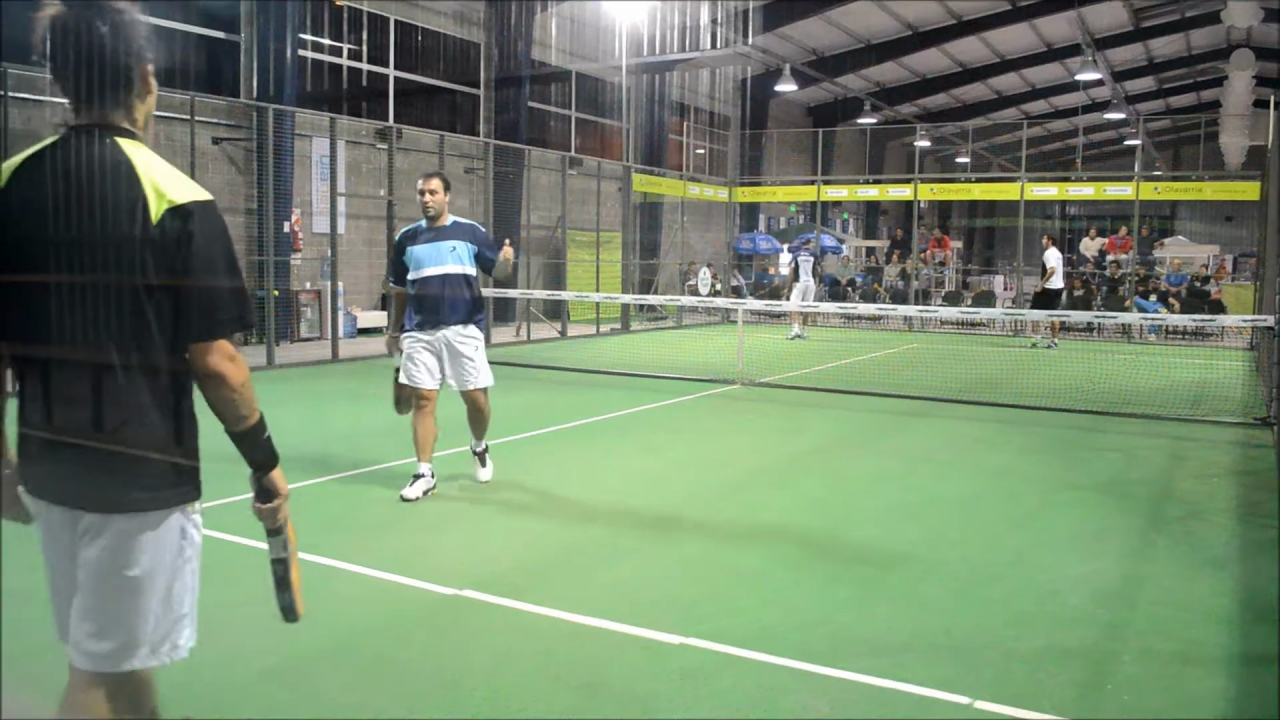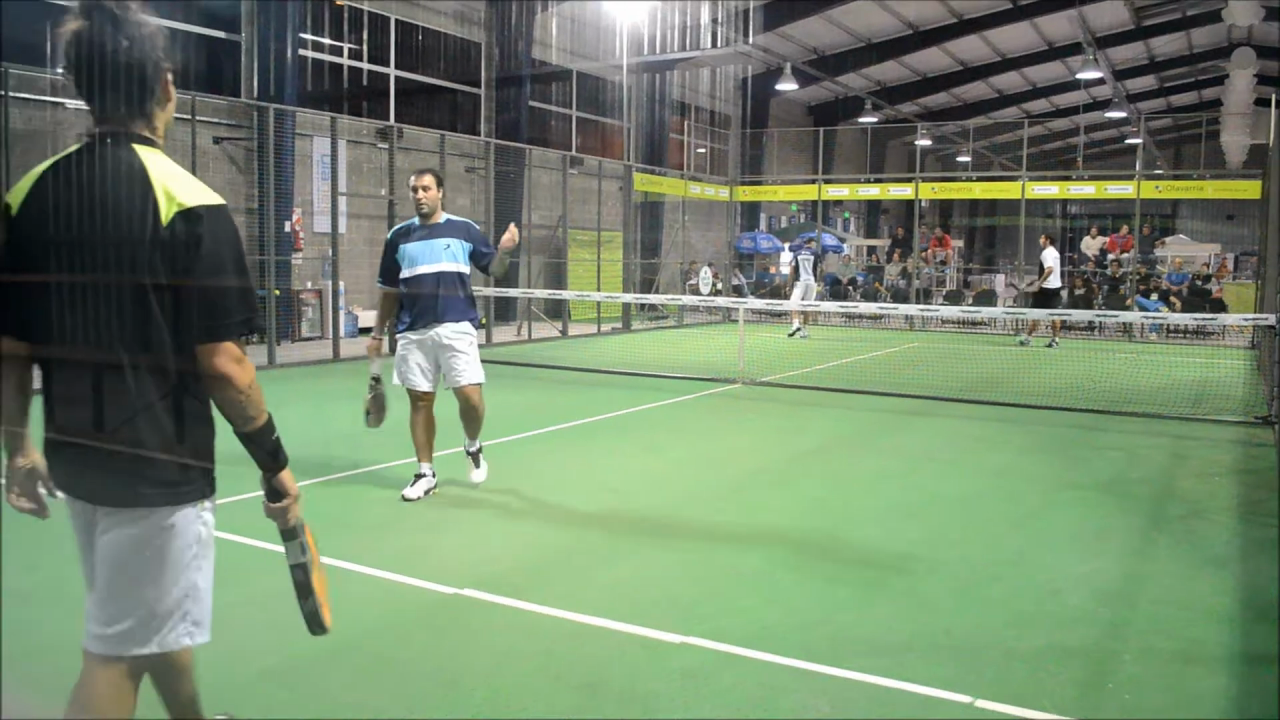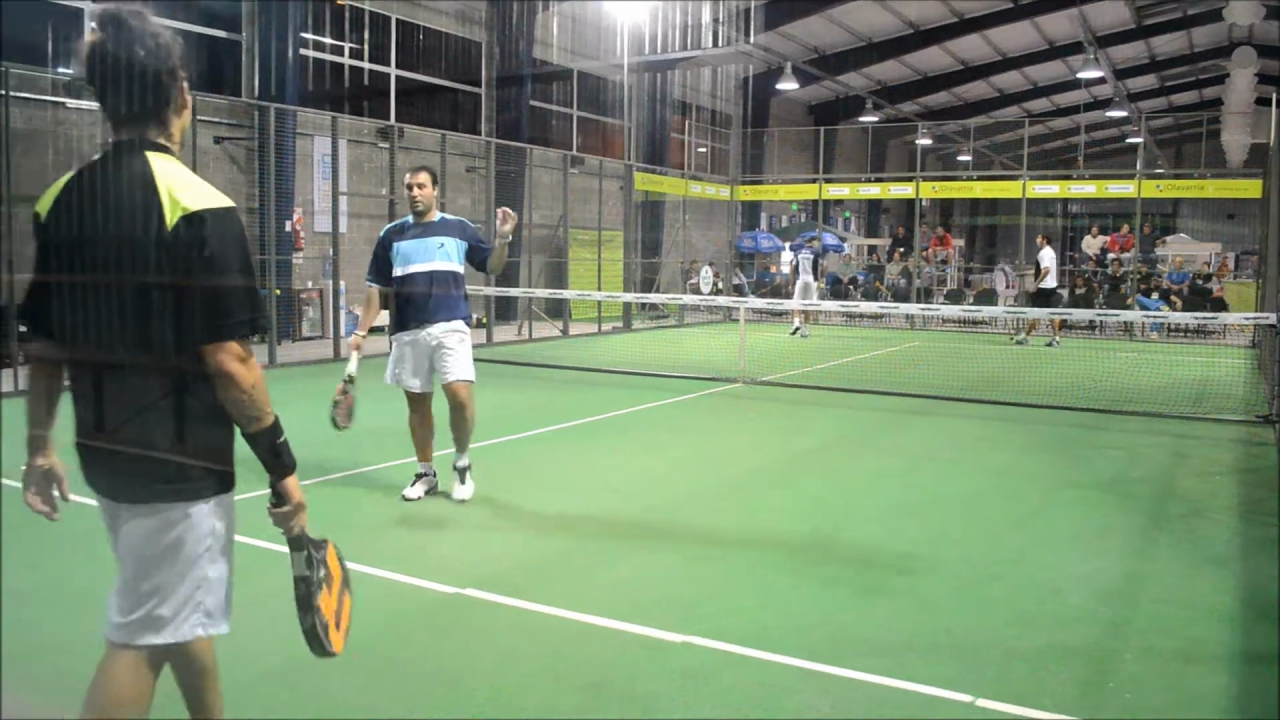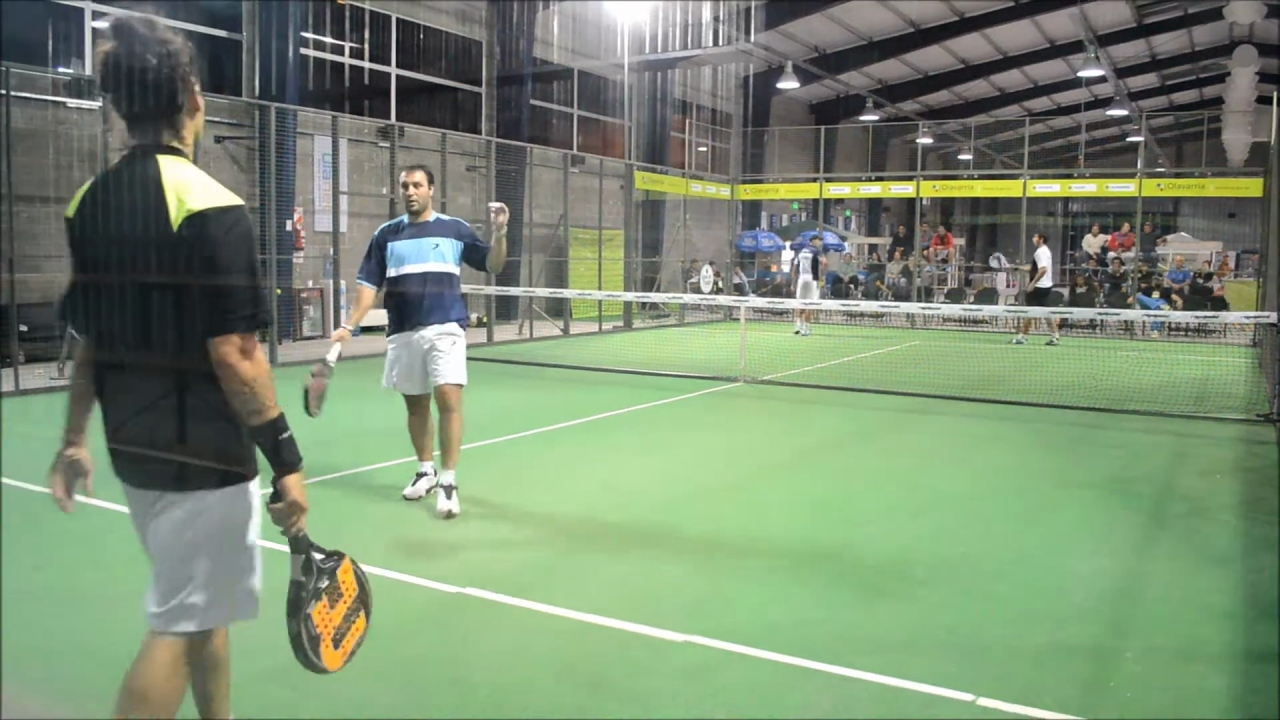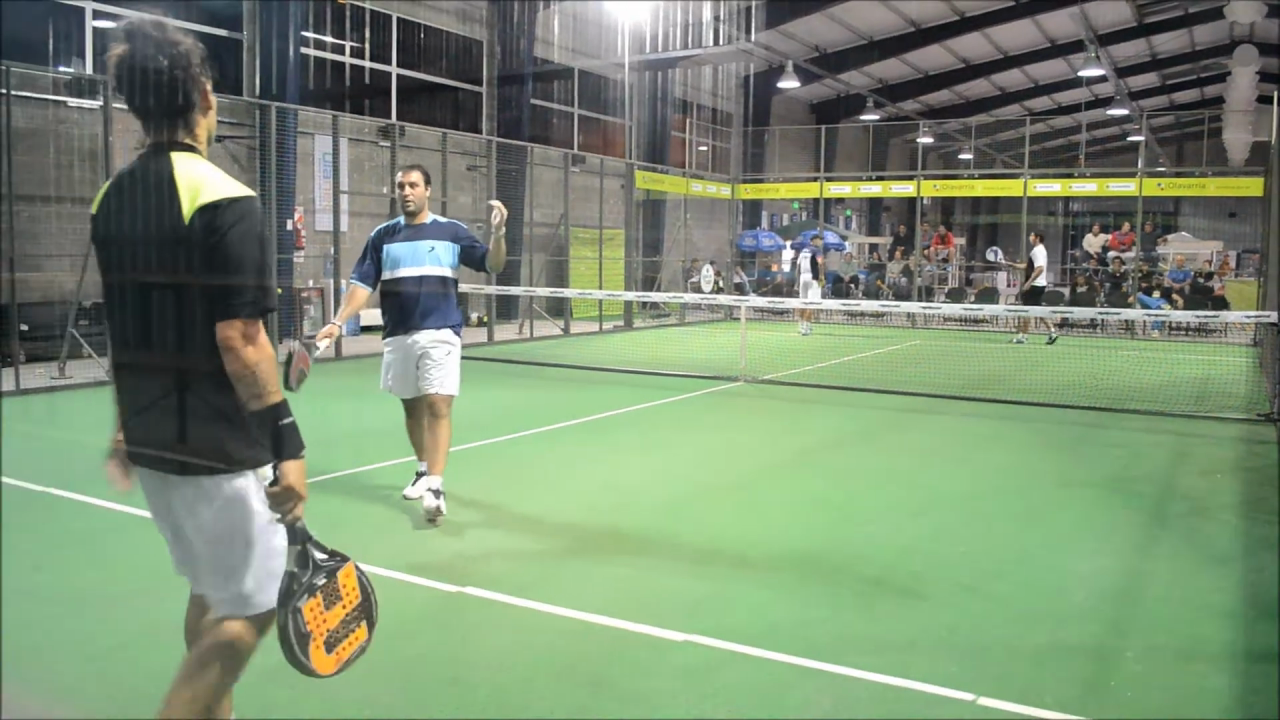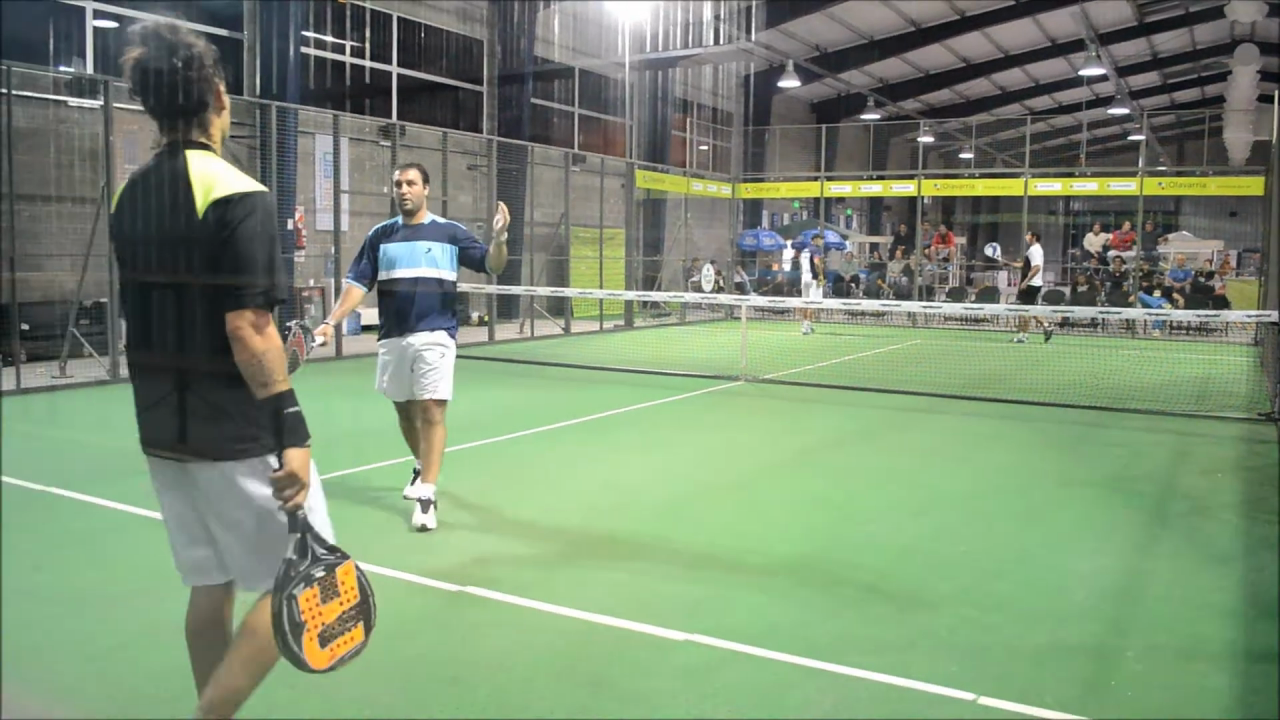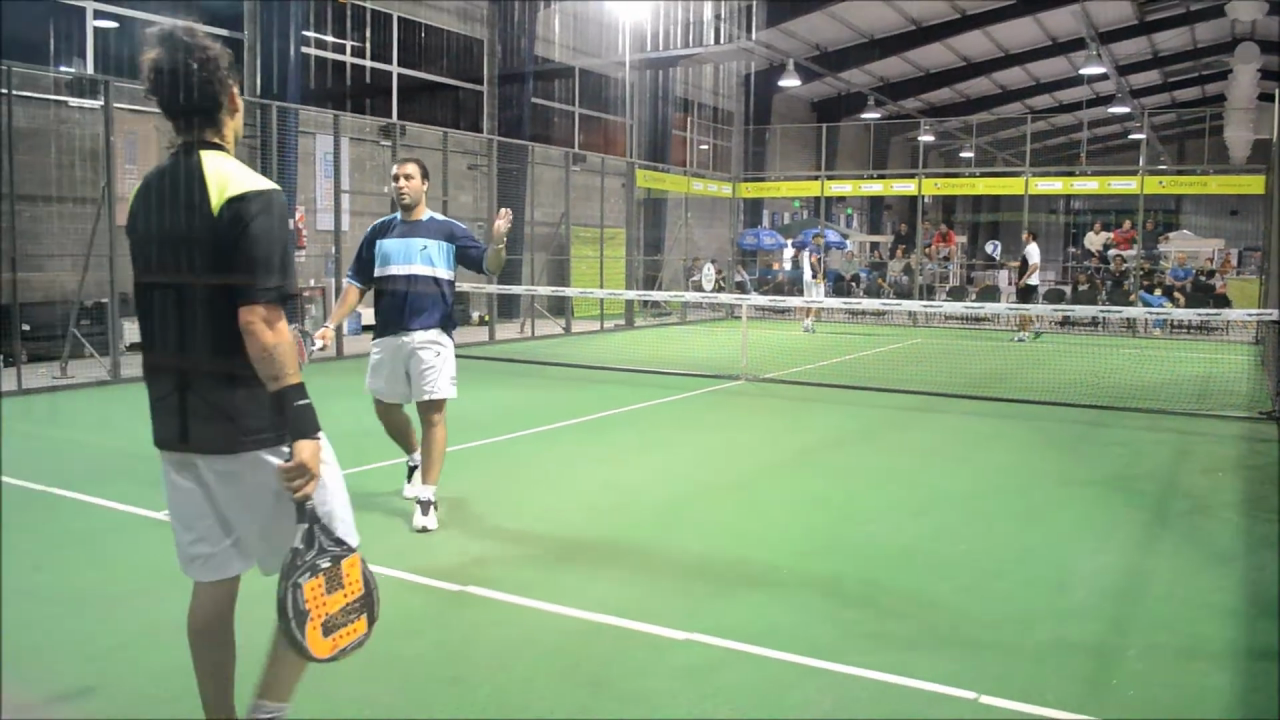
dt=0.1s
person 1, frame 1
right shoulder: (175, 199)
right elbow: (213, 360)
right wrist: (265, 461)
right hip: (142, 472)
left knee: (95, 644)
right knee: (105, 662)
person 1, frame 2
right shoulder: (191, 204)
right elbow: (221, 360)
right wrist: (275, 460)
left hip: (81, 461)
right hip: (161, 467)
left knee: (156, 618)
right knee: (121, 648)
person 1, frame 3
left shoulder: (59, 199)
right shoulder: (201, 207)
left elbow: (44, 343)
right elbow: (227, 360)
left wrist: (40, 445)
right wrist: (282, 465)
left hip: (108, 456)
right hip: (179, 464)
left knee: (178, 613)
right knee: (140, 641)
person 1, frame 4
left shoulder: (88, 202)
right shoulder: (211, 206)
left elbow: (87, 337)
right elbow: (234, 351)
left wrist: (73, 438)
right wrist: (285, 461)
left hip: (136, 450)
right hip: (205, 456)
left knee: (195, 602)
right knee: (177, 632)
person 1, frame 5
left shoulder: (110, 199)
right shoulder: (223, 199)
right elbow: (238, 339)
left wrist: (127, 424)
right wrist: (288, 446)
left hip: (155, 443)
right hip: (220, 445)
left knee: (214, 597)
right knee: (249, 609)
person 1, frame 6
left shoulder: (129, 197)
right shoulder: (237, 194)
right elbow: (248, 327)
right wrist: (292, 434)
left hip: (165, 431)
right hip: (240, 433)
left knee: (211, 586)
person 1, frame 7
left shoulder: (145, 196)
right shoulder: (250, 194)
right elbow: (260, 322)
right wrist: (302, 425)
left hip: (178, 428)
right hip: (252, 426)
left knee: (213, 583)
person 2, frame 1
left shoulder: (471, 232)
right shoulder: (406, 238)
left elbow: (498, 272)
right elbow: (399, 289)
left wrist: (504, 263)
right wrist: (395, 330)
left hip: (464, 330)
right hip: (419, 333)
left knee: (476, 399)
right knee: (423, 400)
left ankle: (479, 446)
right ankle: (424, 473)
person 2, frame 2
left shoulder: (465, 230)
right shoulder: (398, 237)
left elbow: (494, 269)
right elbow: (388, 288)
left wrist: (505, 250)
right wrist: (378, 332)
left hip: (457, 328)
right hip: (413, 333)
left knee: (470, 396)
right knee: (420, 402)
left ankle: (473, 445)
right ankle: (425, 473)
person 2, frame 3
left shoulder: (460, 229)
right shoulder: (391, 235)
left elbow: (492, 267)
right elbow: (378, 287)
left wrist: (502, 239)
right wrist: (362, 331)
left hip: (451, 327)
right hip: (408, 332)
left knee: (460, 394)
right knee: (418, 403)
left ankle: (462, 463)
right ankle: (425, 473)
person 2, frame 4
left shoulder: (456, 229)
right shoulder: (386, 235)
left elbow: (493, 265)
right elbow: (368, 284)
left wrist: (499, 231)
right wrist: (348, 326)
left hip: (445, 329)
right hip: (403, 333)
left knee: (449, 399)
right knee: (416, 403)
left ankle: (447, 482)
right ankle: (425, 471)
person 2, frame 5
left shoulder: (452, 232)
right shoulder: (382, 236)
left elbow: (493, 265)
right elbow: (362, 284)
left wrist: (498, 232)
right wrist: (338, 323)
left hip: (440, 334)
right hip: (398, 336)
left knee: (438, 406)
right knee: (413, 406)
left ankle: (435, 490)
right ankle: (424, 470)
person 2, frame 6
left shoulder: (451, 233)
right shoulder: (380, 235)
left elbow: (492, 266)
right elbow: (358, 285)
left wrist: (499, 236)
right wrist: (331, 322)
left hip: (434, 337)
right hip: (393, 338)
left knee: (431, 412)
right knee: (406, 409)
left ankle: (426, 497)
right ankle: (422, 468)
person 2, frame 7
left shoulder: (449, 230)
right shoulder: (378, 232)
left elbow: (490, 267)
right elbow: (357, 284)
left wrist: (498, 241)
right wrist: (331, 324)
left hip: (431, 336)
right hip: (387, 337)
left knee: (431, 413)
right knee: (387, 411)
left ankle: (427, 498)
right ankle: (416, 458)
